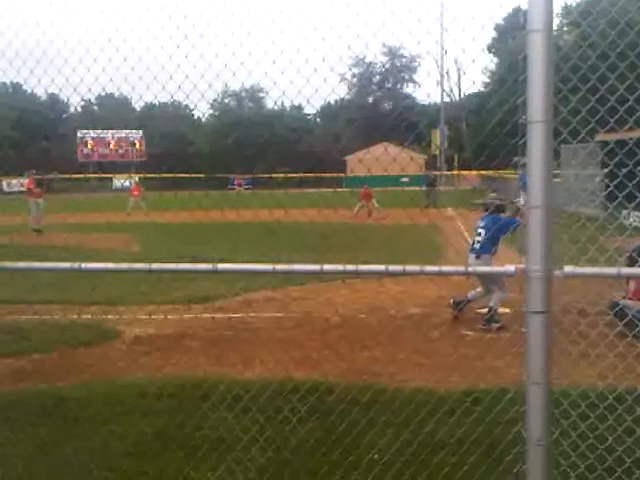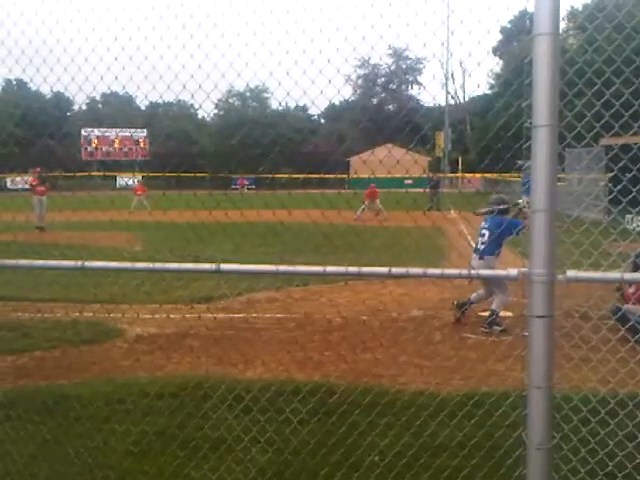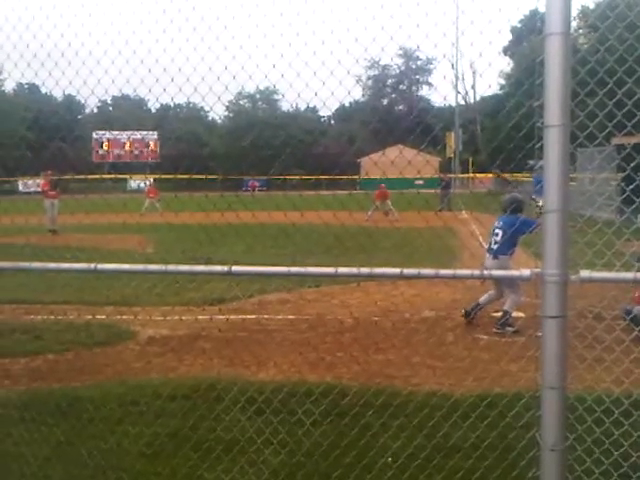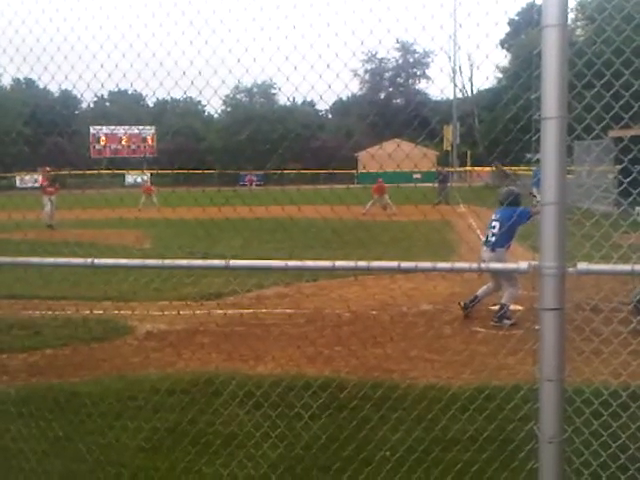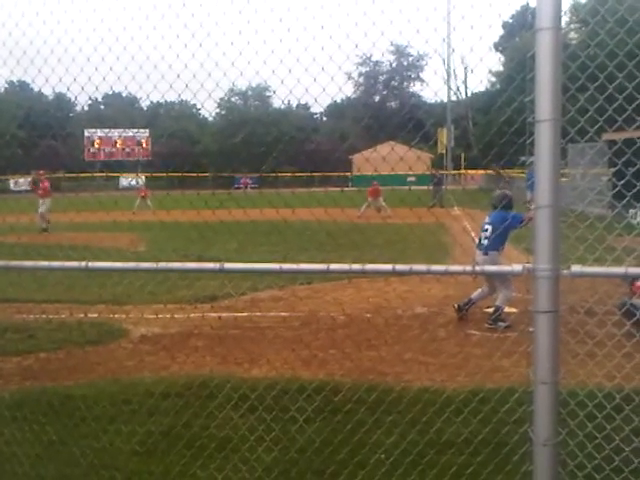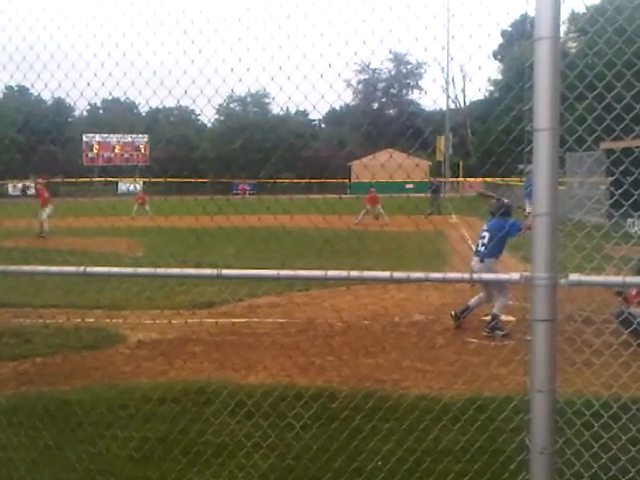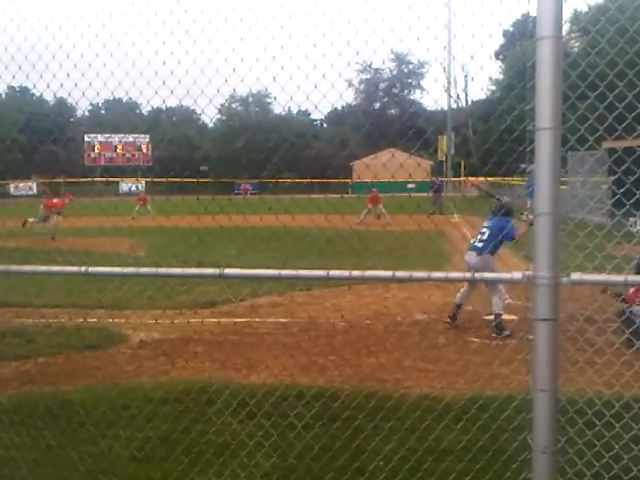
dt=0.7s
person 1, frame 1
left shoulder: (484, 219)
right shoulder: (497, 220)
left elbow: (507, 221)
right elbow: (521, 222)
left wrist: (517, 208)
left hip: (473, 259)
right hip: (482, 260)
left knee: (487, 288)
right knee: (500, 288)
left ankle: (459, 303)
right ankle: (488, 319)
person 1, frame 2
left shoulder: (488, 220)
right shoulder: (501, 222)
right elbow: (526, 224)
left wrist: (519, 211)
right wrist: (524, 212)
left hip: (476, 260)
right hip: (486, 262)
left knee: (489, 290)
right knee: (502, 292)
left ankle: (462, 306)
right ankle: (490, 323)
person 1, frame 3
left shoulder: (501, 219)
right shoulder: (517, 221)
left elbow: (526, 224)
right elbow: (539, 223)
left hip: (490, 259)
right hip: (500, 261)
left knee: (498, 291)
right knee: (514, 292)
left ankle: (470, 312)
right ankle: (501, 324)
person 1, frame 4
left shoulder: (499, 212)
right shoulder: (514, 212)
left elbow: (523, 216)
right elbow: (535, 211)
left hip: (486, 252)
right hip: (497, 254)
left knee: (496, 283)
right knee: (512, 285)
left ankle: (468, 304)
right ankle: (499, 317)
person 1, frame 5
left shoulder: (492, 215)
right shoulder: (505, 216)
left elbow: (518, 221)
right elbow: (528, 217)
left hip: (480, 255)
right hip: (490, 257)
left knee: (491, 286)
right knee: (506, 286)
left ankle: (462, 307)
right ankle: (494, 319)
person 1, frame 6
left shoulder: (491, 222)
right shoulder: (503, 223)
left elbow: (517, 227)
right elbow: (526, 226)
left wrist: (526, 221)
left hip: (477, 263)
right hip: (486, 264)
left knee: (488, 294)
right knee: (503, 293)
left ankle: (459, 314)
right ankle: (491, 327)
person 1, frame 7
left shoulder: (490, 220)
right shoulder: (505, 222)
left elbow: (511, 235)
right elbow: (516, 237)
left wrist: (525, 223)
right wrist: (528, 224)
left hip: (470, 256)
right hip: (483, 258)
left knee: (470, 285)
right knee: (497, 291)
left ankle: (453, 315)
right ankle: (498, 326)
